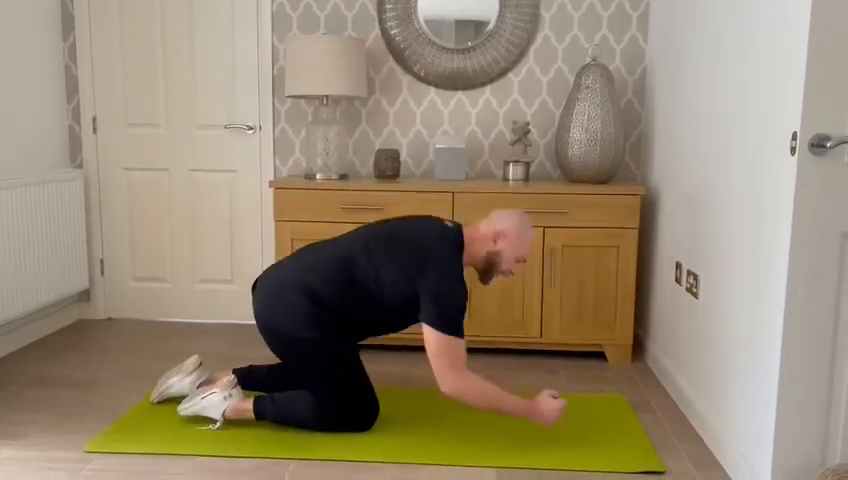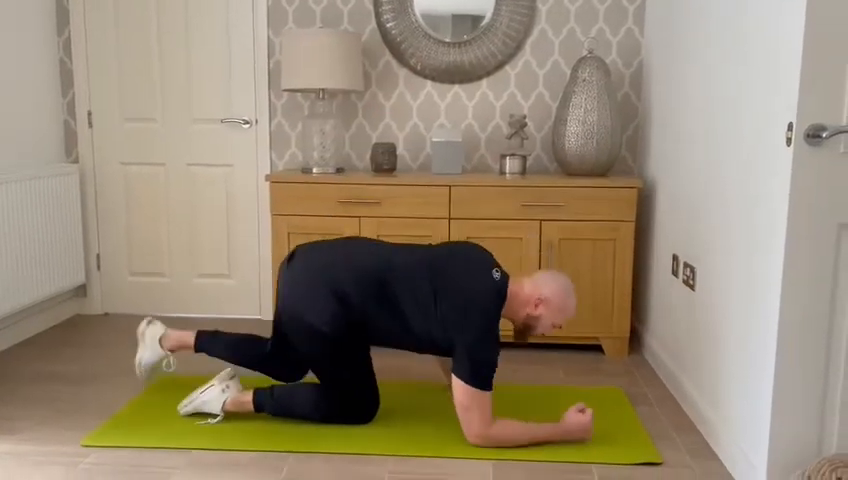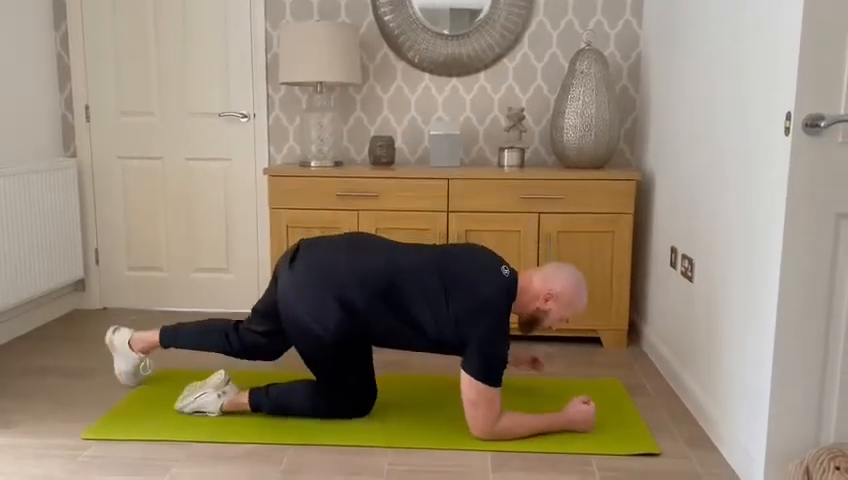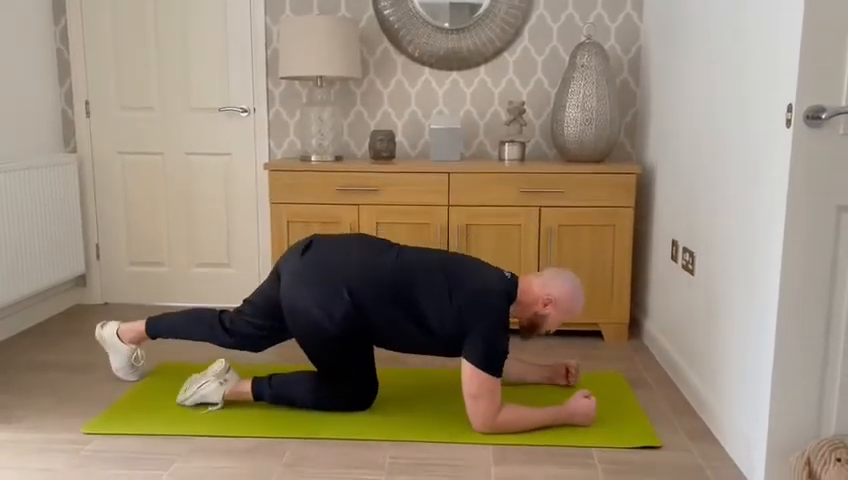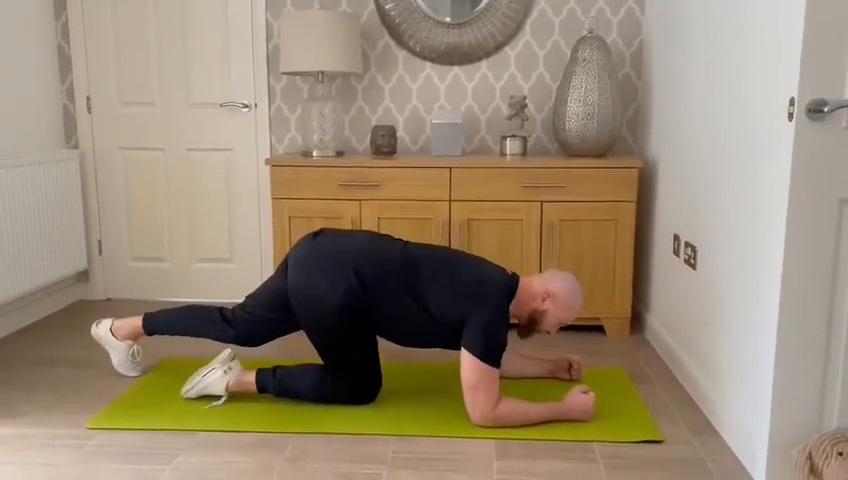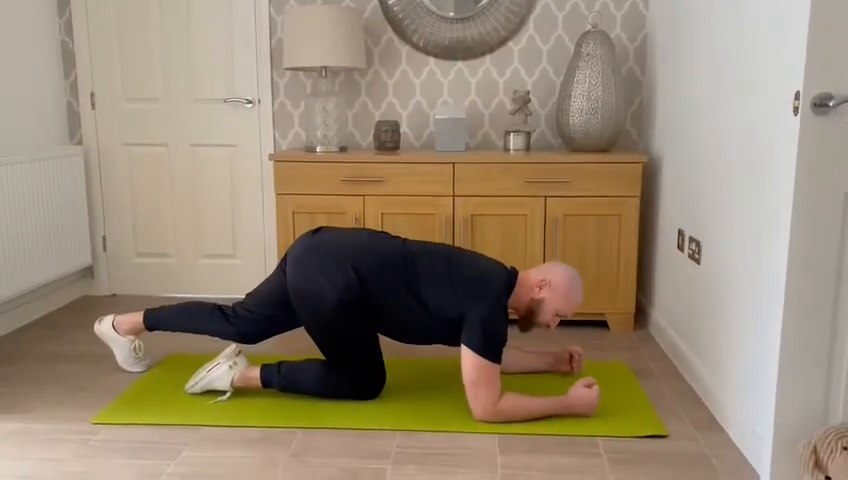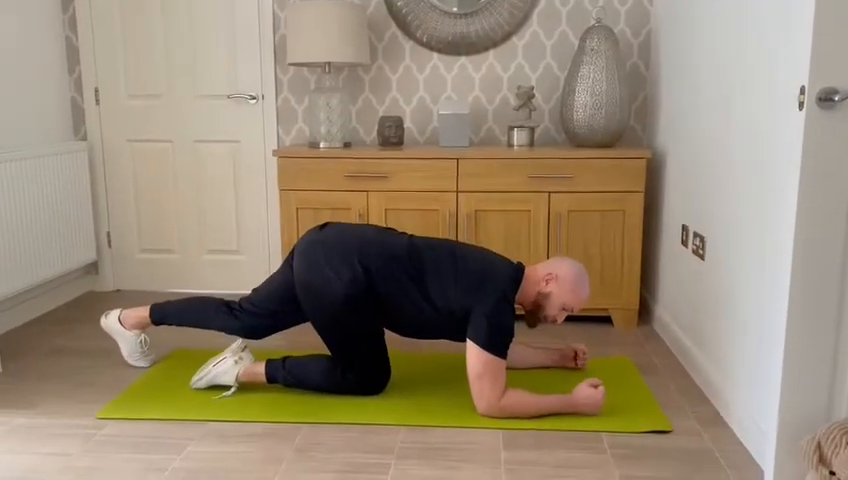
dt=0.4s
person 1, frame 1
left shoulder: (443, 235)
right shoulder: (444, 275)
left elbow: (445, 334)
right elbow: (452, 382)
left wrist: (472, 379)
right wrist: (532, 410)
left hip: (280, 290)
right hip: (293, 310)
left knee: (316, 376)
right knee: (355, 410)
left ankle: (208, 379)
right ankle: (231, 405)
person 1, frame 2
left shoulder: (484, 265)
right shoulder: (478, 326)
right elbow: (479, 432)
left wrist: (461, 377)
right wrist: (563, 430)
left hip: (309, 264)
right hip: (319, 298)
left knee: (284, 363)
right knee: (356, 404)
left ankle: (167, 338)
right ankle: (234, 399)
person 1, frame 3
left shoulder: (492, 268)
right shoulder: (491, 317)
right elbow: (485, 425)
left wrist: (510, 358)
right wrist: (565, 420)
left hip: (309, 261)
right hip: (321, 300)
left knee: (254, 340)
right knee: (353, 399)
left ankle: (135, 341)
right ankle: (232, 399)
person 1, frame 4
left shoulder: (492, 285)
right shoulder: (492, 312)
left elbow: (486, 365)
right elbow: (485, 419)
left wrist: (548, 373)
right wrist: (566, 413)
left hip: (311, 260)
right hip: (324, 294)
left knee: (239, 330)
right knee: (354, 393)
left ankle: (124, 332)
right ankle: (234, 388)
person 1, frame 5
left shoulder: (494, 286)
right shoulder: (491, 306)
left elbow: (487, 360)
right elbow: (484, 411)
left wrist: (550, 368)
right wrist: (564, 410)
left hip: (319, 257)
right hip: (332, 280)
left knee: (240, 326)
right knee: (358, 386)
left ankle: (121, 329)
right ankle: (239, 380)
person 1, frame 6
left shoulder: (493, 281)
right shoulder: (489, 301)
left elbow: (488, 355)
right elbow: (485, 407)
left wrist: (552, 362)
right wrist: (567, 404)
left hip: (318, 256)
right hip: (330, 277)
left knee: (239, 323)
right knee: (363, 382)
left ankle: (123, 324)
right ankle: (243, 374)
person 1, frame 7
left shoulder: (500, 276)
right shoulder: (497, 297)
left elbow: (494, 351)
right elbow: (489, 401)
left wrist: (557, 357)
right wrist: (571, 402)
left hip: (325, 251)
right hip: (337, 271)
left knee: (245, 318)
right knee: (367, 377)
left ankle: (129, 318)
right ankle: (249, 370)
